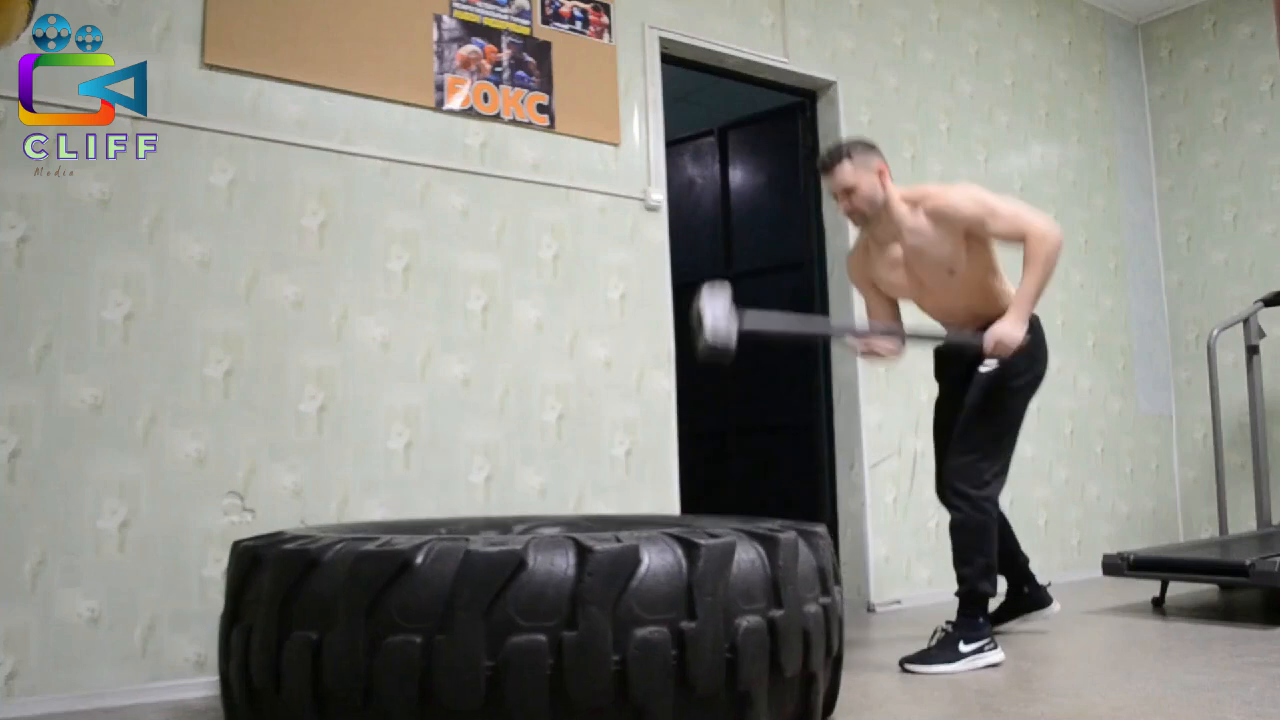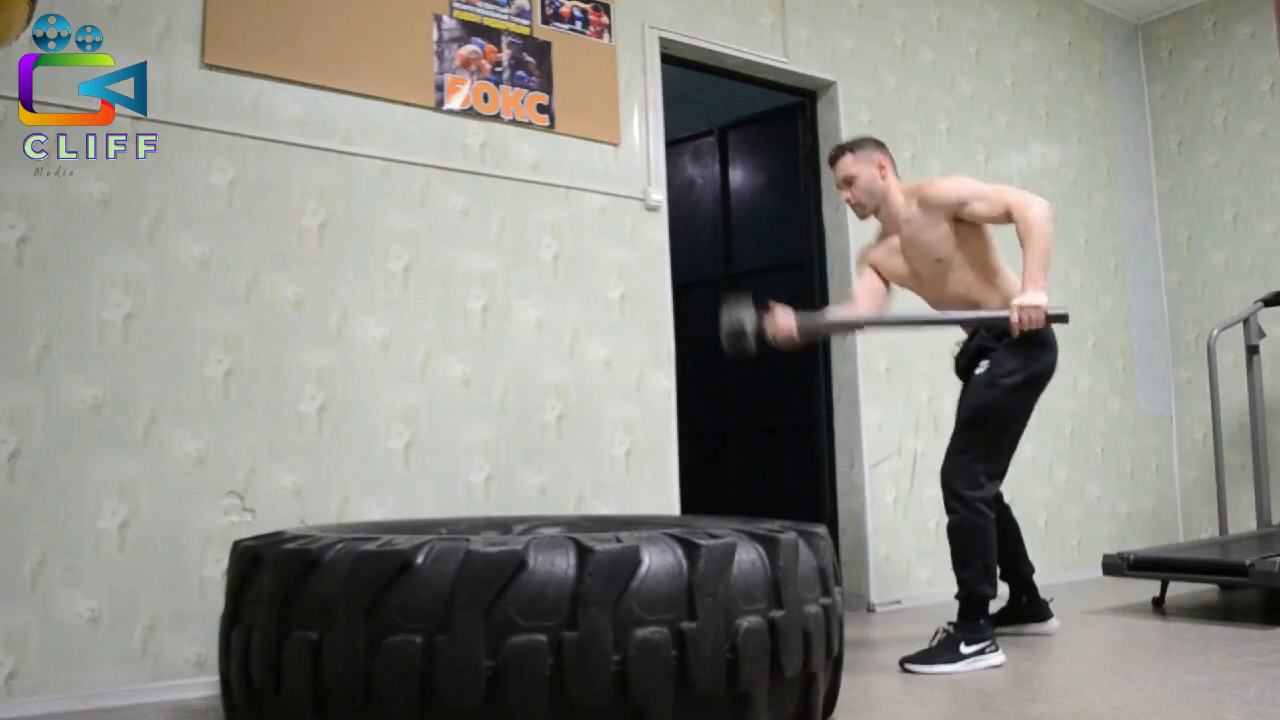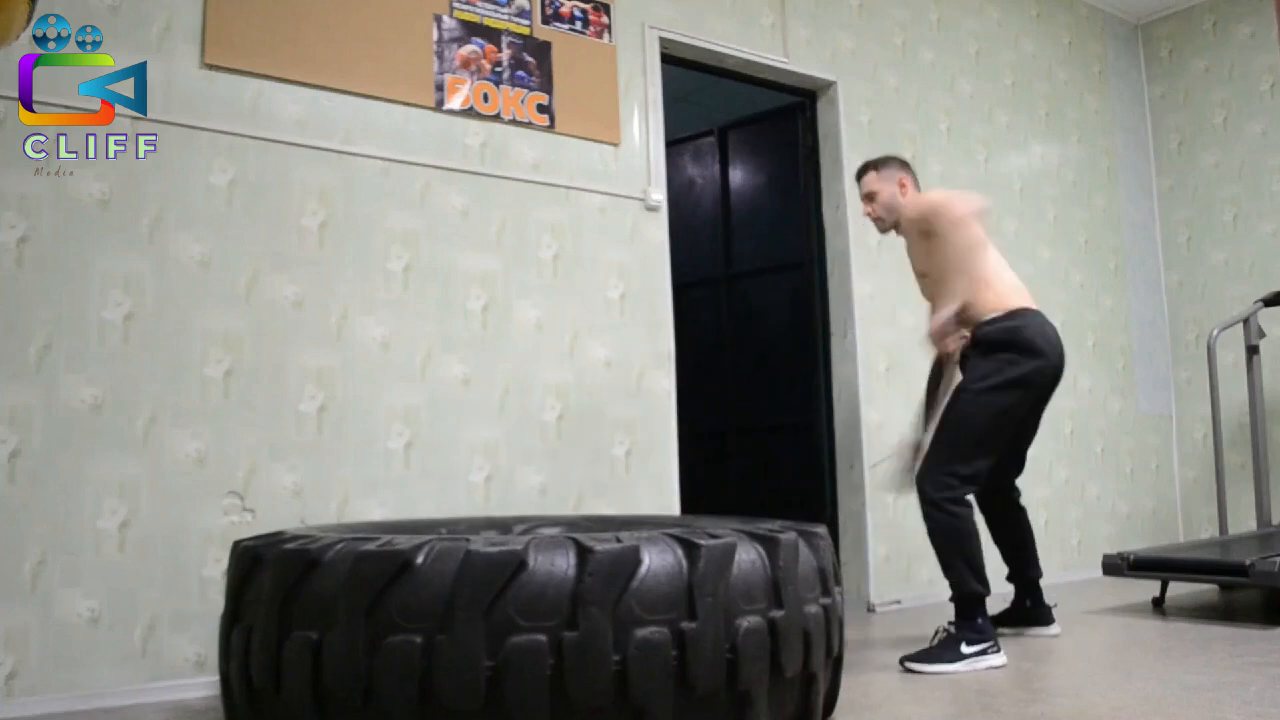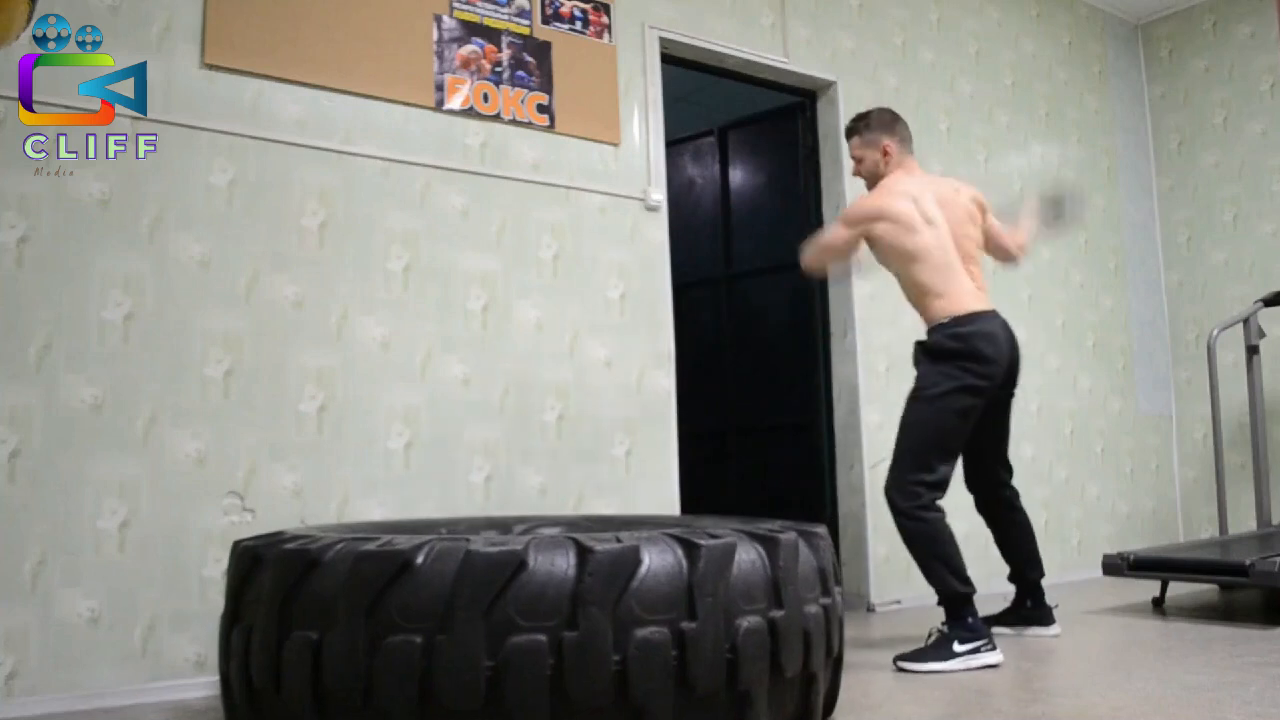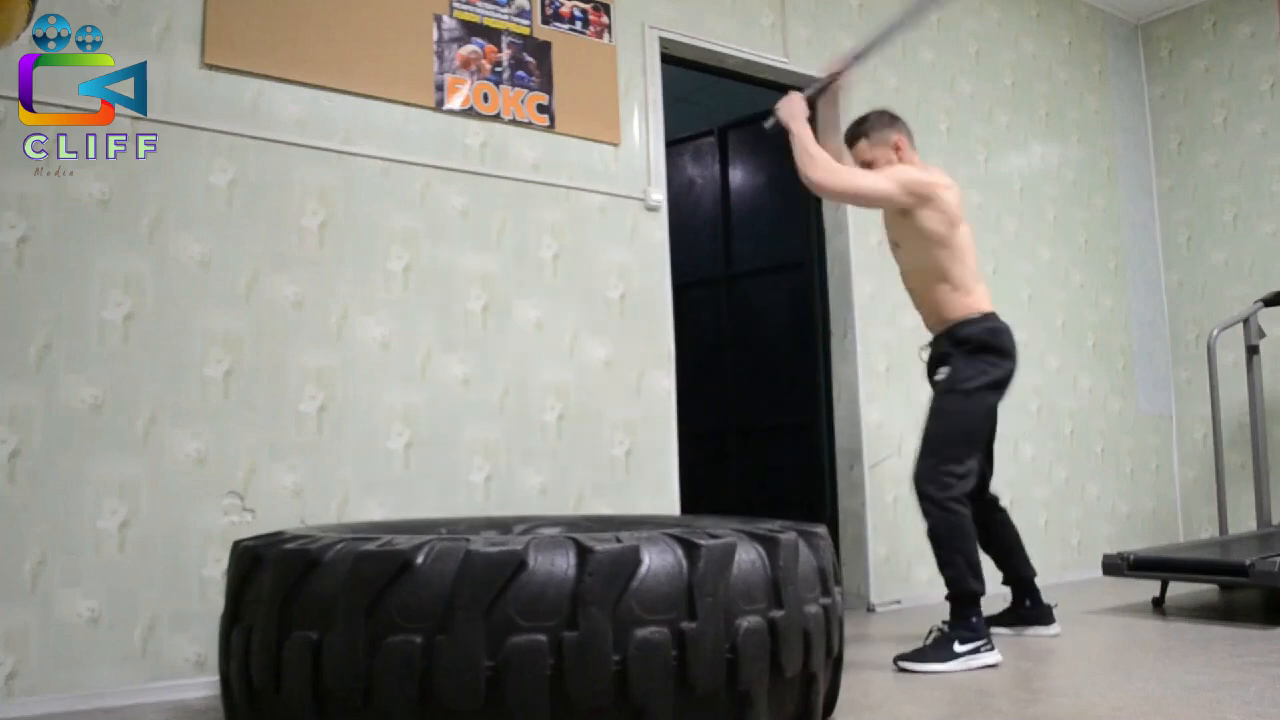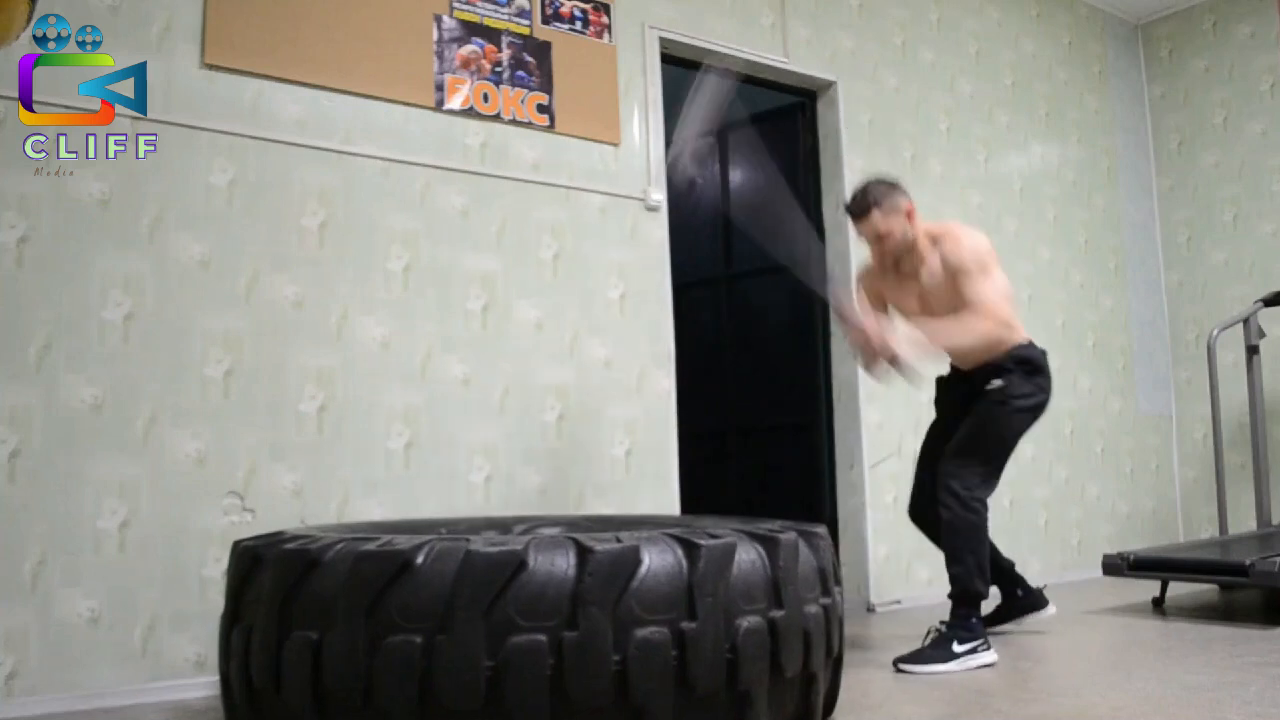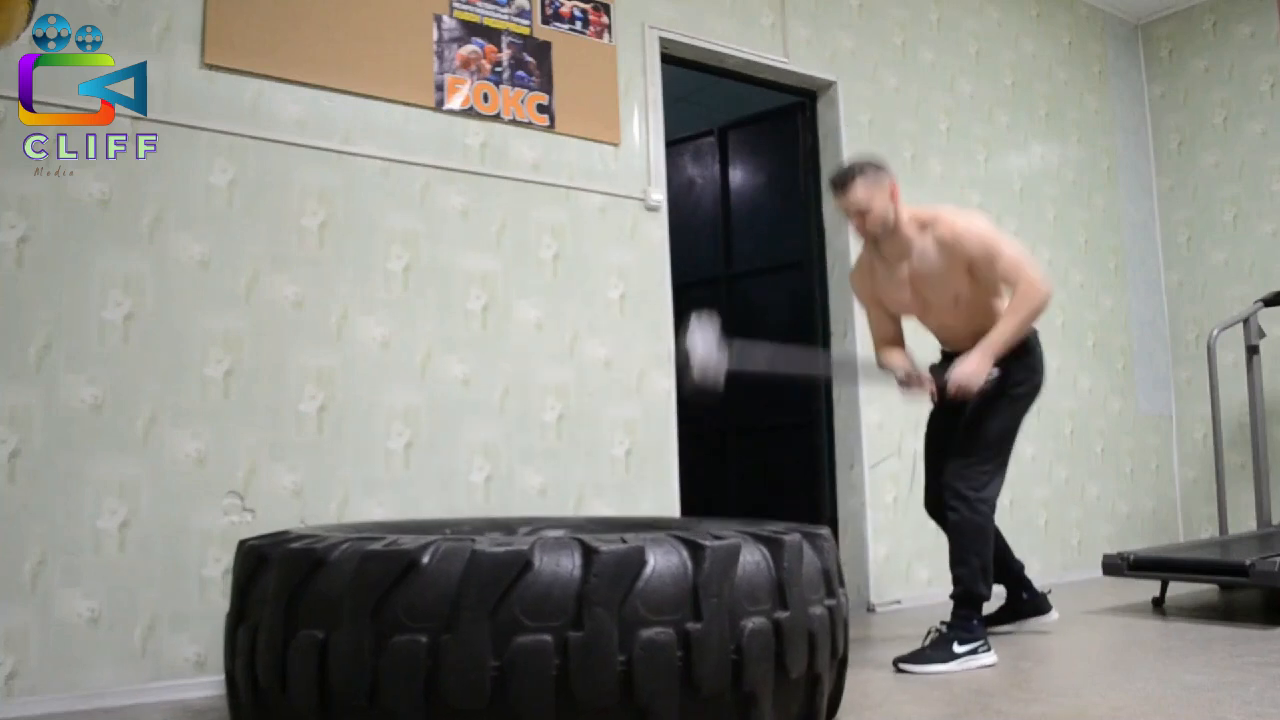
dt=0.3s
person 1, frame 1
left shoulder: (947, 206)
right shoulder: (864, 262)
left elbow: (1045, 232)
right elbow: (889, 338)
left wrist: (1020, 315)
right wrist: (868, 345)
left hip: (1011, 348)
right hip: (961, 352)
left knee: (969, 480)
right knee: (955, 484)
left ankle: (973, 632)
right ankle: (1025, 591)
person 1, frame 2
left shoulder: (939, 197)
right shoulder: (876, 257)
left elbow: (1031, 207)
right elbow: (859, 313)
left wrist: (1034, 288)
right wrist: (799, 327)
left hip: (1017, 342)
right hip: (983, 349)
left knee: (964, 480)
right knee: (975, 483)
left ankle: (973, 633)
right ankle: (1027, 602)
person 1, frame 3
left shoulder: (924, 211)
right shoulder: (925, 252)
left elbow: (969, 206)
right elbow: (955, 339)
left wrist: (952, 302)
left hip: (1011, 345)
right hip: (1034, 345)
left knee: (940, 484)
right knee: (993, 484)
left ankle: (976, 633)
right ankle: (1031, 605)
person 1, frame 4
left shoulder: (877, 205)
right shoulder: (961, 193)
left elbow: (813, 260)
right elbow: (1011, 248)
left wrist: (847, 233)
right wrist: (1027, 219)
left hip: (958, 349)
right hip: (995, 339)
left knee: (909, 490)
right knee: (991, 481)
left ankle: (967, 632)
right ankle: (1033, 604)
person 1, frame 5
left shoulder: (922, 183)
right shoulder: (898, 189)
left elbow: (822, 178)
right elbow: (833, 180)
left wrist: (796, 122)
right wrist: (808, 123)
left hip: (979, 349)
right hip: (956, 355)
left knee: (937, 482)
right knee: (968, 488)
left ankle: (969, 633)
right ankle: (1030, 605)
person 1, frame 6
left shoulder: (962, 245)
right shoulder: (876, 274)
left elbow: (997, 322)
right elbow: (868, 341)
left wrist: (914, 337)
right wrist: (872, 342)
left hip: (1017, 373)
right hip: (965, 382)
left knee: (961, 486)
right knee: (927, 505)
left ankle: (967, 632)
right ankle: (1019, 593)
person 1, frame 7
left shoulder: (954, 231)
right shoulder: (865, 275)
left elbow: (1032, 288)
right elbow: (888, 344)
left wrist: (984, 356)
right wrist: (903, 369)
left hip: (1008, 362)
right hip: (955, 368)
left knee: (965, 485)
right knee: (942, 496)
left ankle: (967, 633)
right ankle: (1024, 596)
